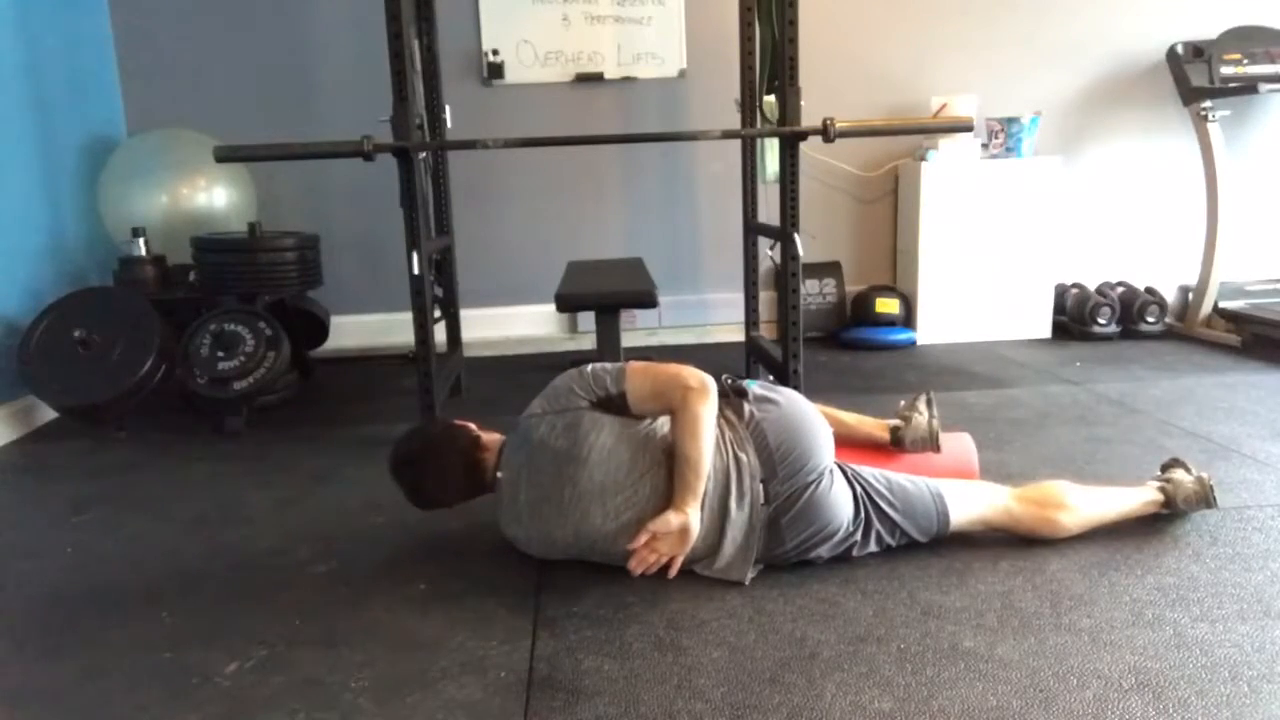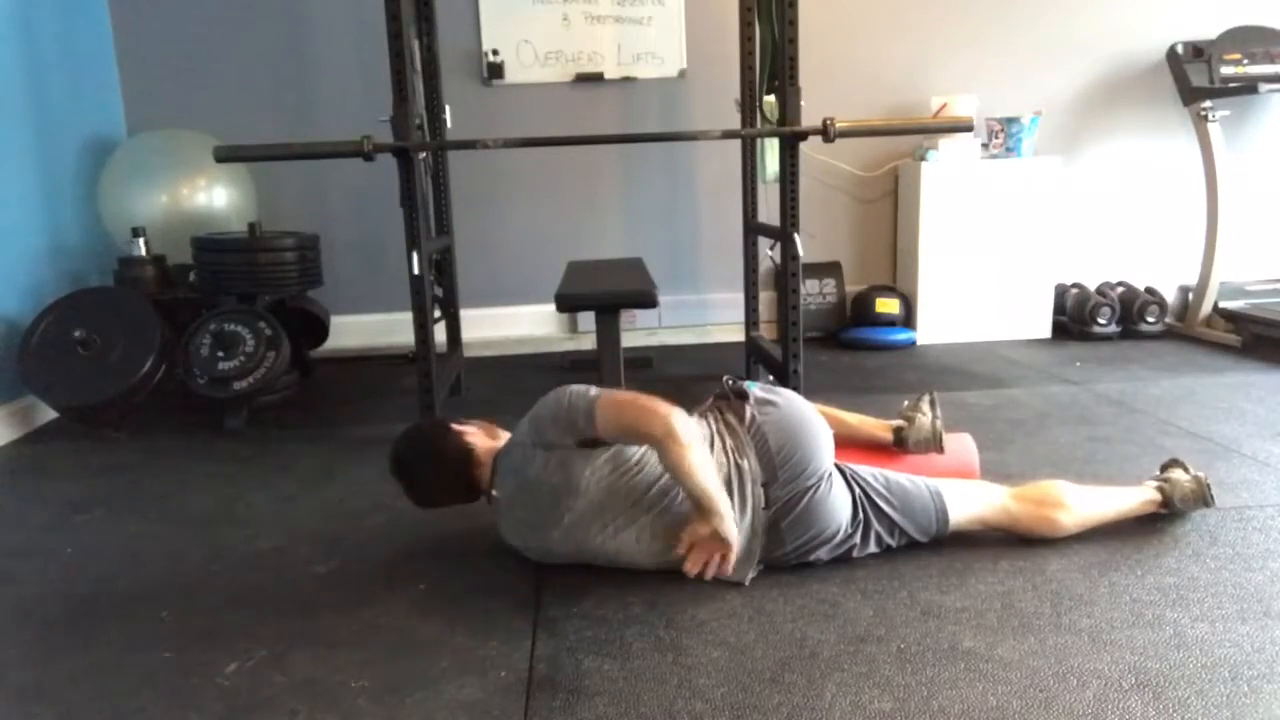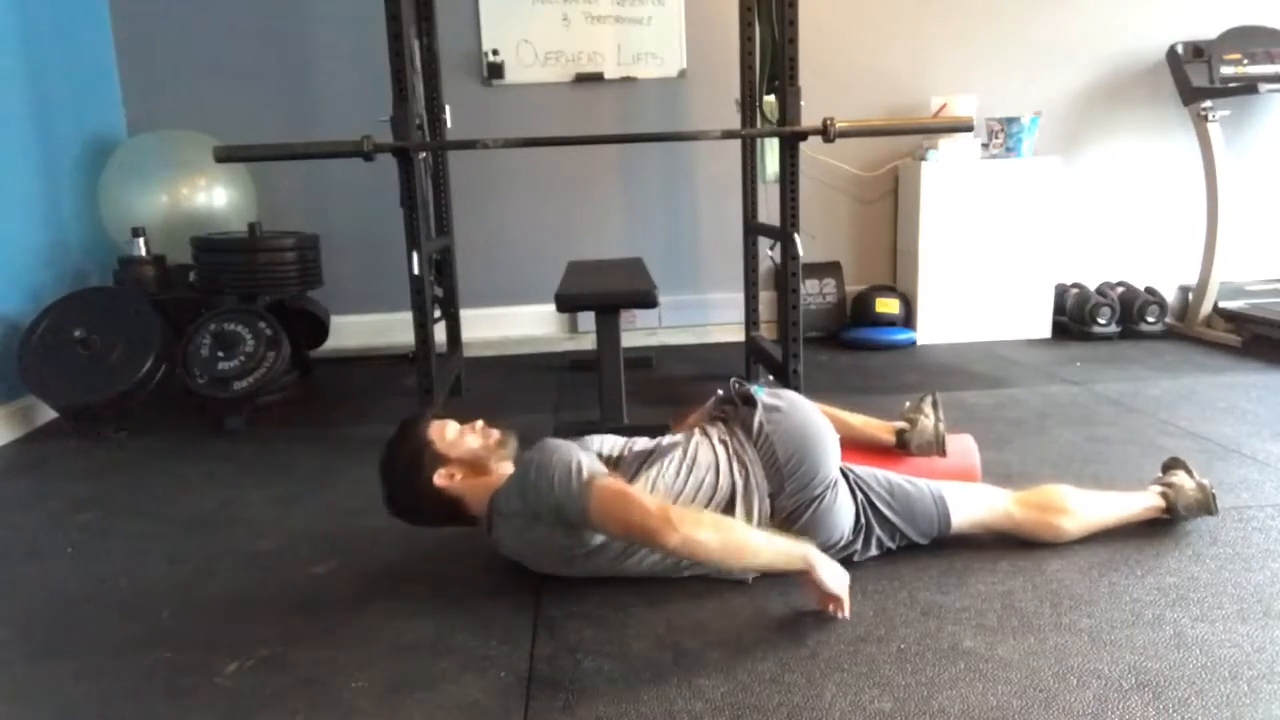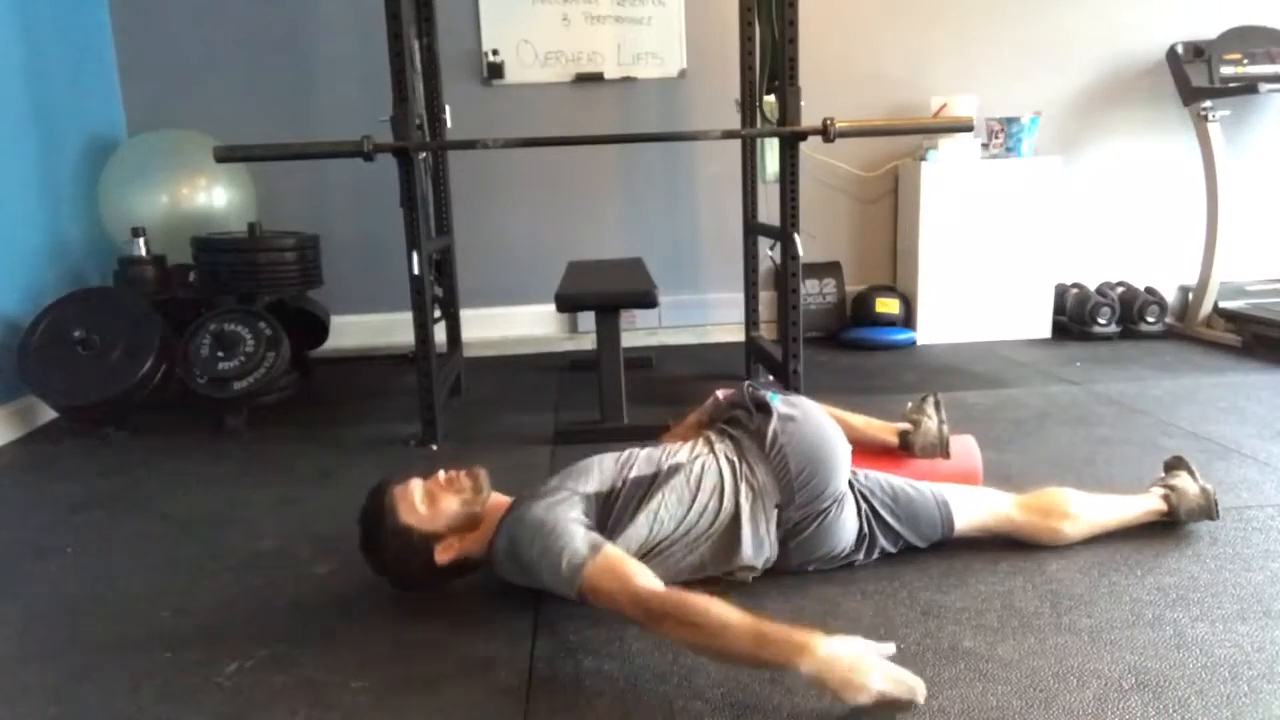
dt=0.5s
person 1, frame 1
left shoulder: (522, 530)
right shoulder: (556, 403)
right elbow: (695, 388)
right wrist: (685, 507)
left hip: (786, 522)
right hip: (786, 469)
person 1, frame 2
left shoulder: (517, 531)
right shoulder: (544, 422)
right elbow: (664, 421)
right wrist: (716, 508)
left hip: (782, 502)
right hip: (799, 519)
person 1, frame 3
left shoulder: (513, 537)
right shoulder: (540, 468)
right elbow: (665, 526)
left wrist: (684, 432)
right wrist: (805, 557)
right hip: (806, 510)
left ankle: (898, 435)
right ankle: (1160, 496)
person 1, frame 4
left shoulder: (530, 521)
right shoulder: (537, 535)
right elbow: (658, 608)
left wrist: (701, 414)
right wrist: (811, 650)
right hip: (803, 520)
right knee: (1009, 514)
left ankle: (950, 447)
